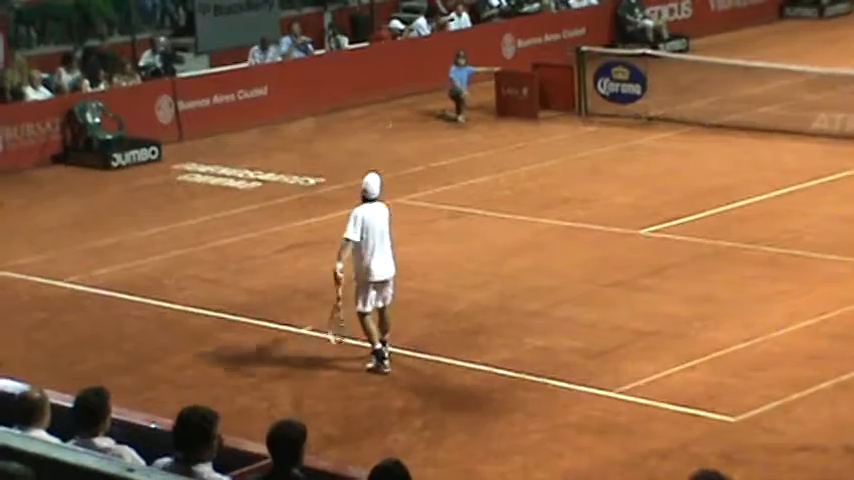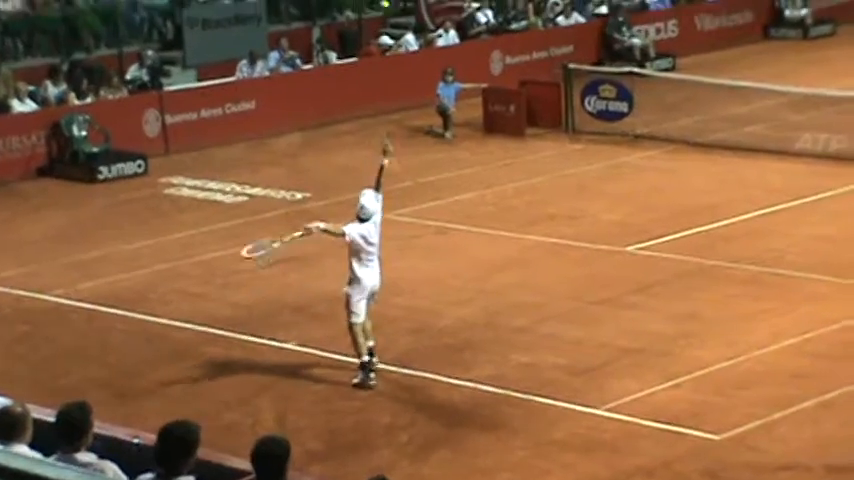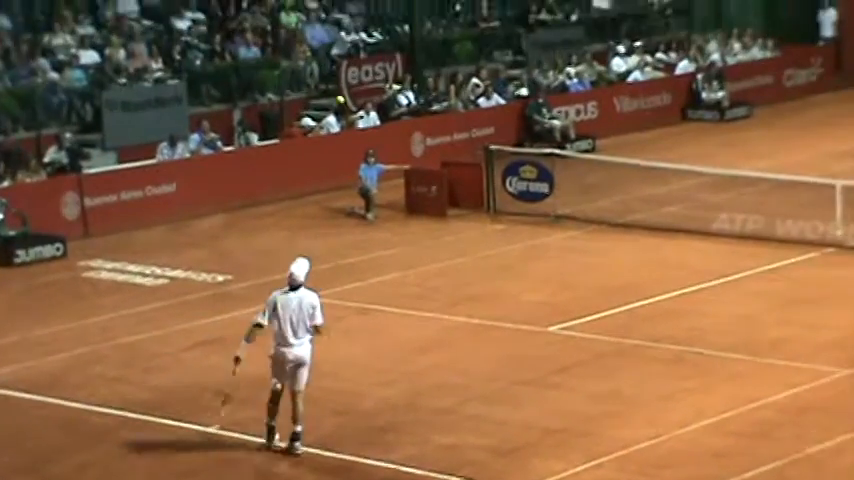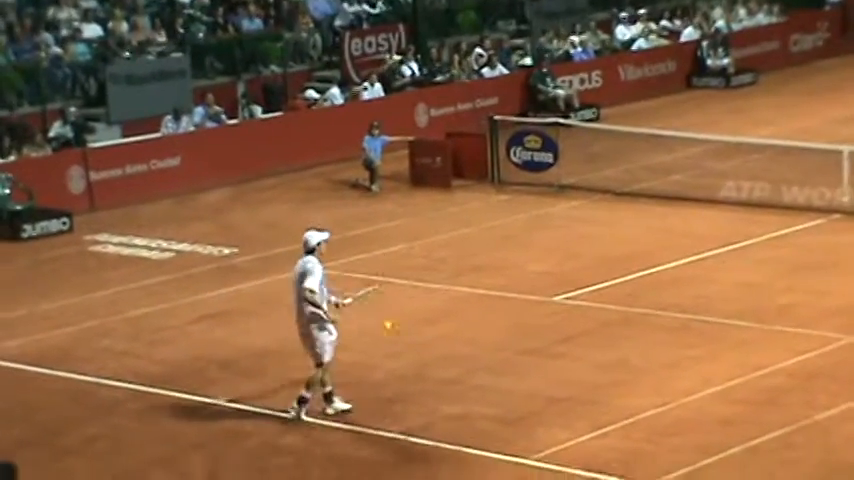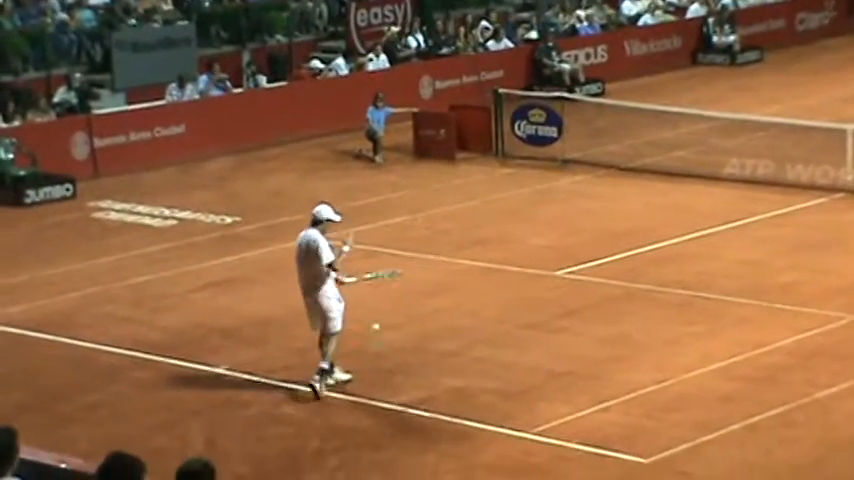
dt=0.5s
person 1, frame 1
left shoulder: (358, 213)
right shoulder: (383, 209)
left elbow: (349, 241)
left wrist: (339, 265)
left hip: (369, 272)
right hip: (388, 269)
left knee: (364, 313)
right knee: (383, 309)
left ankle: (380, 359)
right ankle: (384, 349)
person 1, frame 2
left shoulder: (355, 229)
right shoulder: (376, 218)
left elbow: (340, 230)
right elbow: (377, 190)
left wrist: (320, 226)
right wrist: (384, 161)
left hip: (360, 282)
right hip: (374, 279)
left knee: (355, 326)
right knee: (364, 320)
left ankle: (366, 372)
right ankle: (370, 360)
person 1, frame 3
left shoulder: (276, 298)
right shoulder: (311, 298)
left elbow: (258, 325)
right elbow: (318, 328)
left wrist: (241, 349)
right wrist: (317, 329)
left hip: (282, 352)
right hip: (302, 352)
left knee: (276, 392)
right knee: (297, 394)
left ankle: (270, 436)
right ankle: (295, 440)
person 1, frame 4
left shoulder: (304, 264)
right shoulder: (314, 266)
right elbow: (307, 293)
left wrist: (337, 300)
right wrist: (325, 311)
left hip: (305, 320)
right hip: (316, 322)
left knee: (320, 361)
right knee: (323, 364)
left ankle: (330, 401)
right ankle: (300, 404)
person 1, frame 5
left shoulder: (303, 236)
right shoulder: (319, 240)
right elbow: (332, 265)
left wrist: (337, 277)
right wrist: (342, 251)
left hip: (309, 293)
right hip: (325, 294)
left knee: (324, 333)
right knee: (333, 335)
left ankle: (331, 372)
right ankle: (319, 377)
